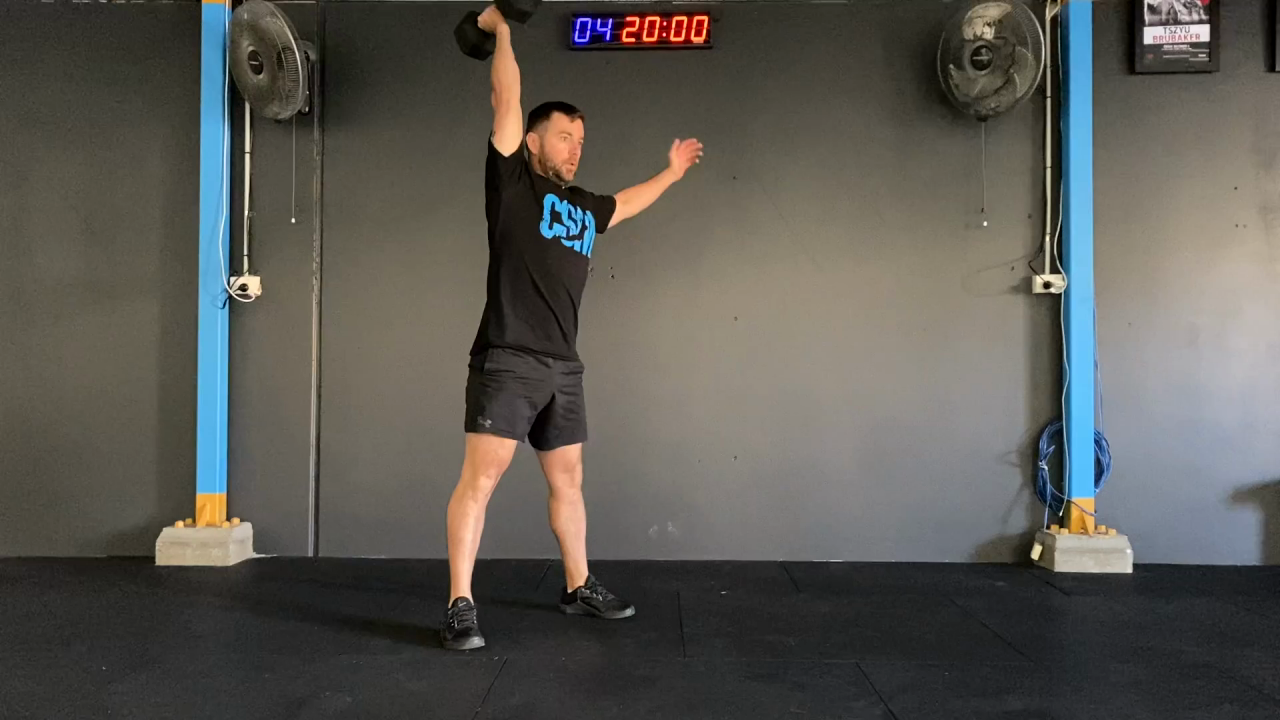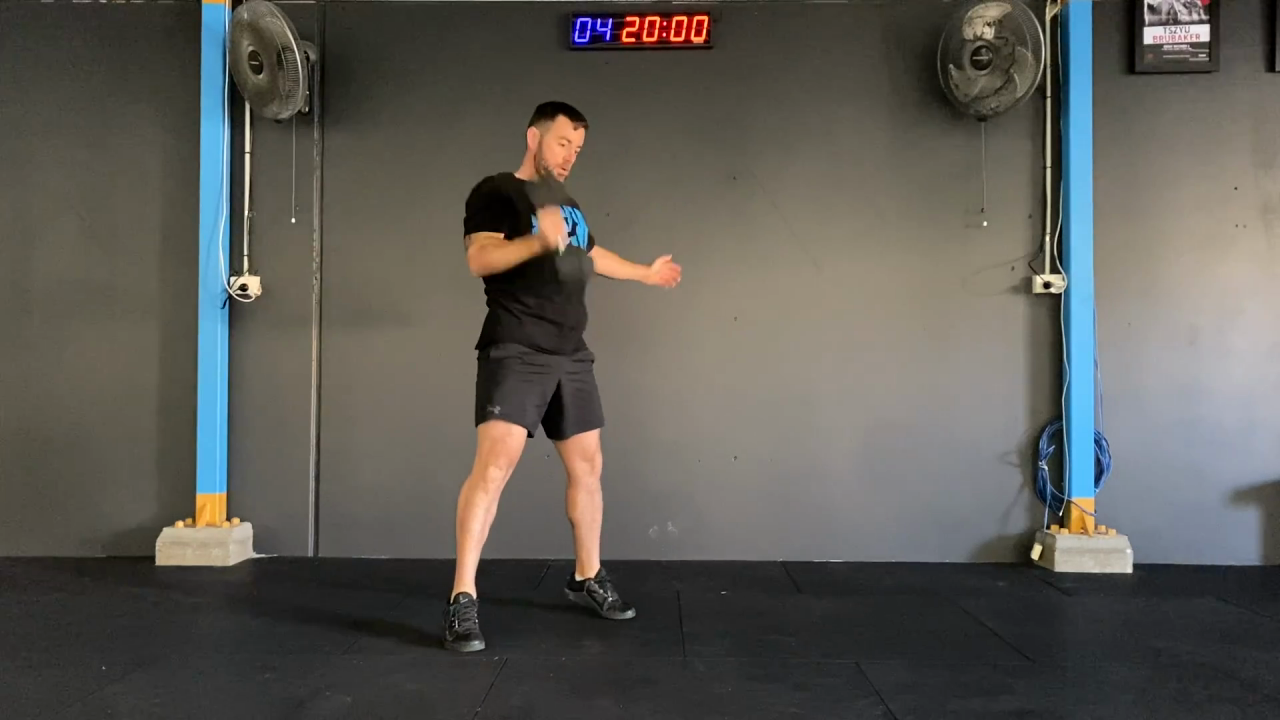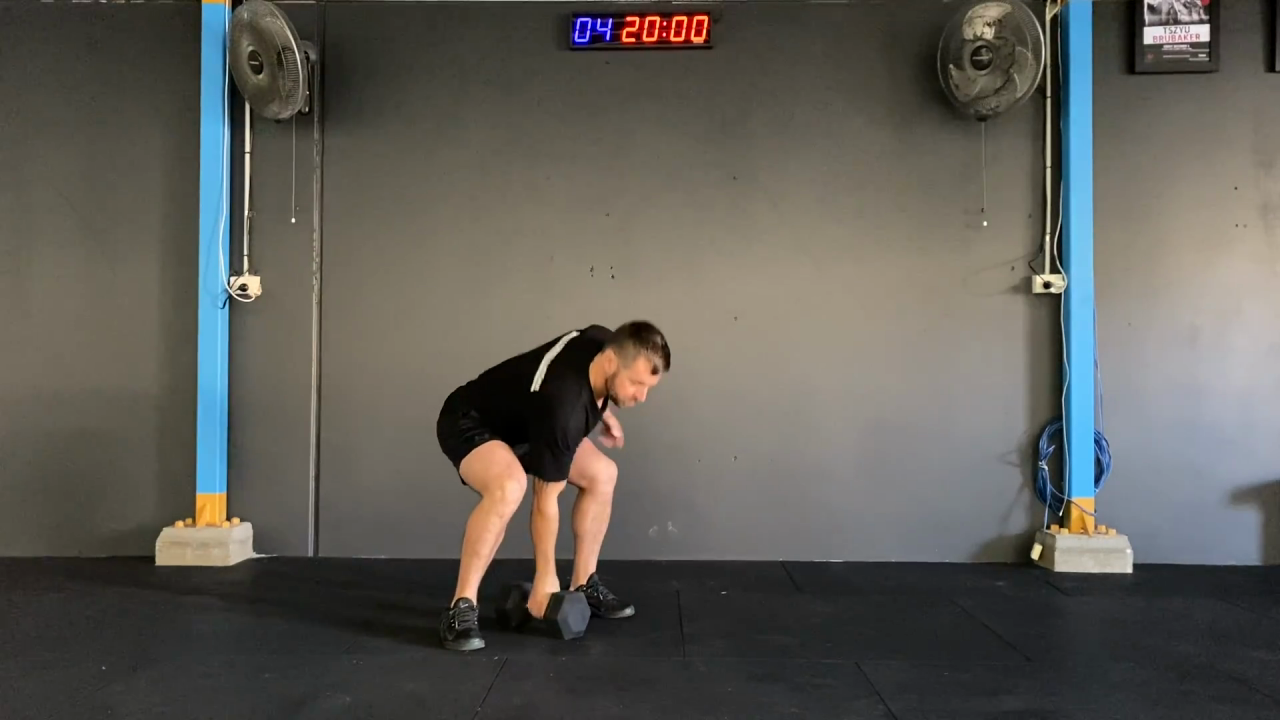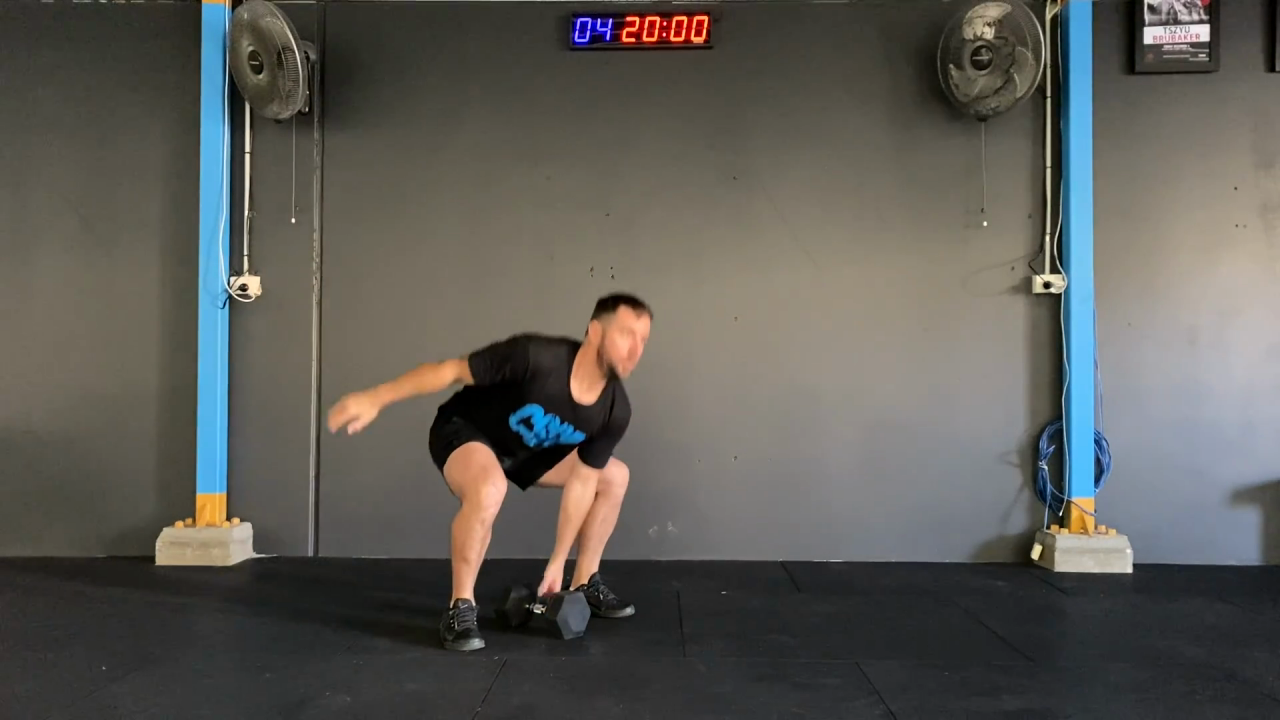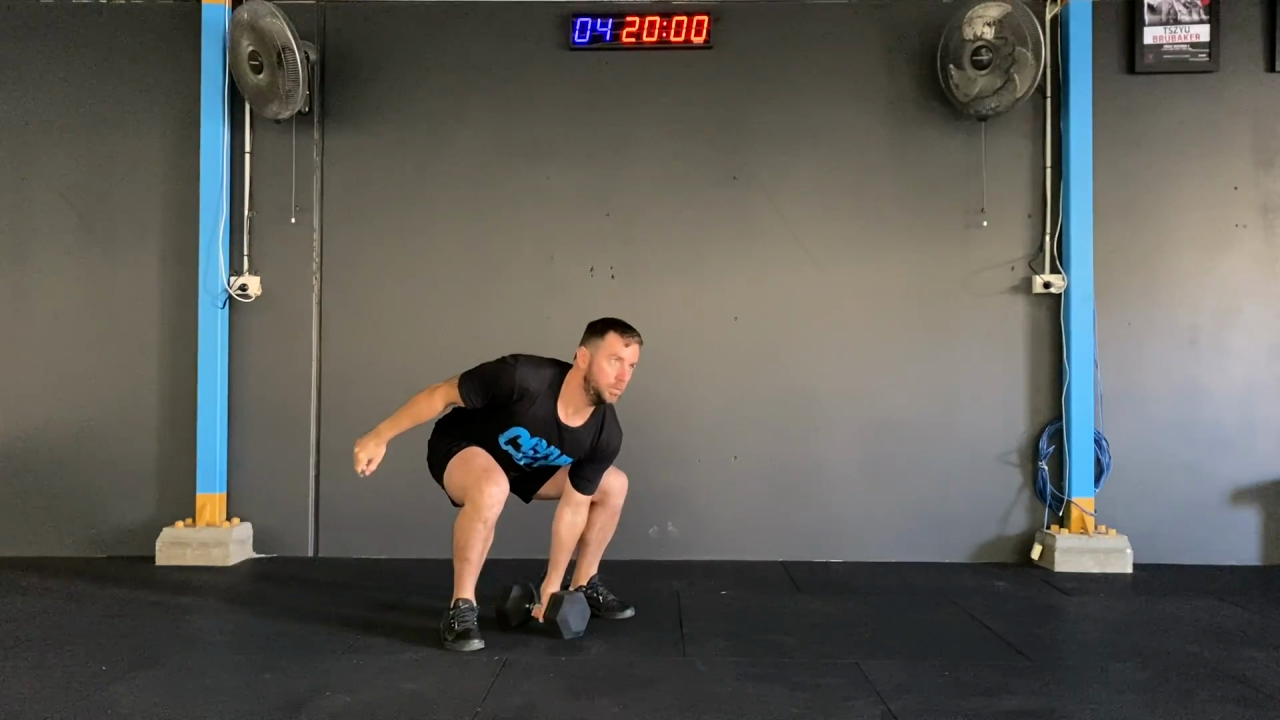
dt=1s
person 1, frame 1
left shoulder: (583, 206)
right shoulder: (512, 182)
left elbow: (626, 204)
right elbow: (505, 105)
left wrist: (671, 172)
left hip: (561, 365)
right hip: (508, 360)
left knee: (568, 478)
right knee: (482, 477)
left ankle: (579, 587)
right ankle: (460, 604)
person 1, frame 2
left shoulder: (566, 202)
right shoulder: (495, 194)
left elbow: (590, 253)
right elbow: (479, 259)
left wrist: (644, 272)
right wrist: (538, 239)
left hip: (571, 356)
right hip: (515, 354)
left knee: (588, 467)
right knee: (494, 467)
left ankle: (588, 579)
right ankle: (462, 601)
person 1, frame 3
left shoulder: (603, 343)
right shoulder: (563, 406)
right elbow: (545, 502)
left wrist: (606, 419)
right wrist: (545, 579)
left hip: (521, 423)
right hip: (470, 422)
left knee: (602, 474)
right knee: (510, 488)
left ankle: (583, 585)
right ankle: (461, 608)
person 1, frame 4
left shoulder: (614, 413)
right shoulder: (535, 358)
left elbow: (582, 483)
right elbow: (451, 370)
left wrist: (558, 561)
right wrist: (376, 398)
left hip: (527, 448)
right hip: (464, 431)
left knee: (614, 478)
right knee: (488, 489)
left ankle: (584, 584)
right ankle: (460, 608)
person 1, frame 5
left shoulder: (604, 434)
right shoulder: (522, 379)
left elbow: (574, 504)
right elbow: (442, 395)
left wrist: (553, 584)
right wrist: (380, 438)
left hip: (523, 465)
right hip: (459, 445)
left knee: (613, 486)
right knee: (491, 489)
left ankle: (583, 586)
right ankle: (461, 608)
